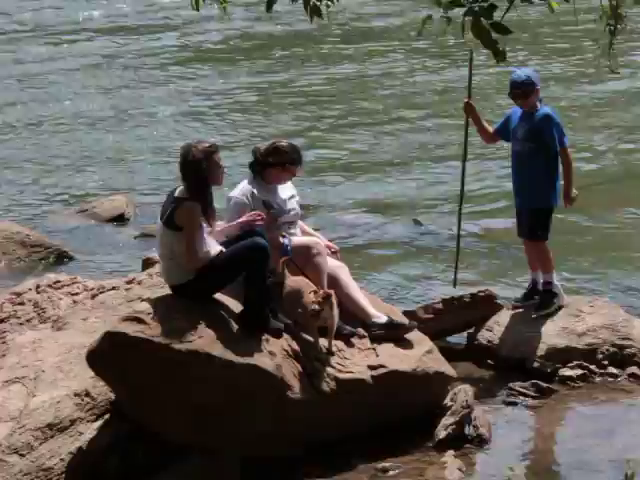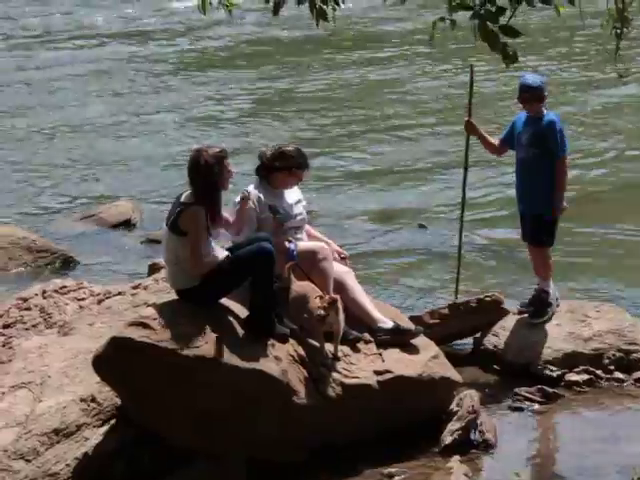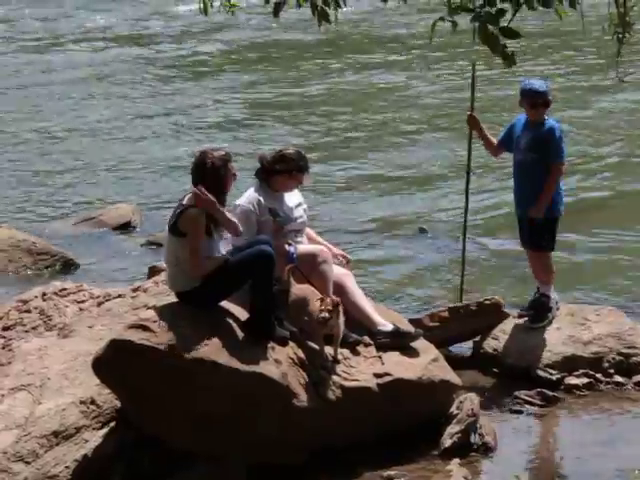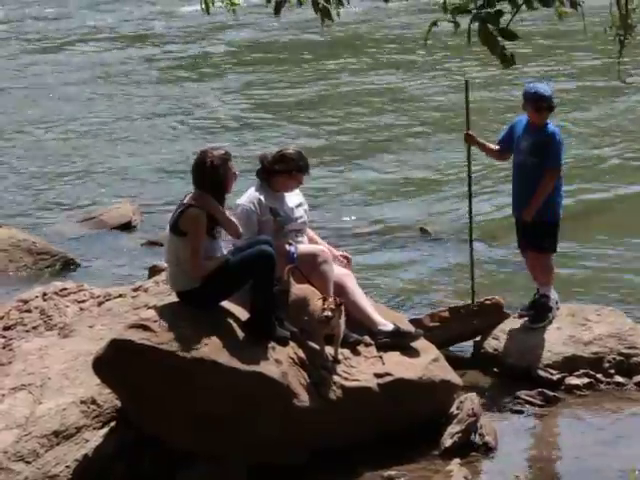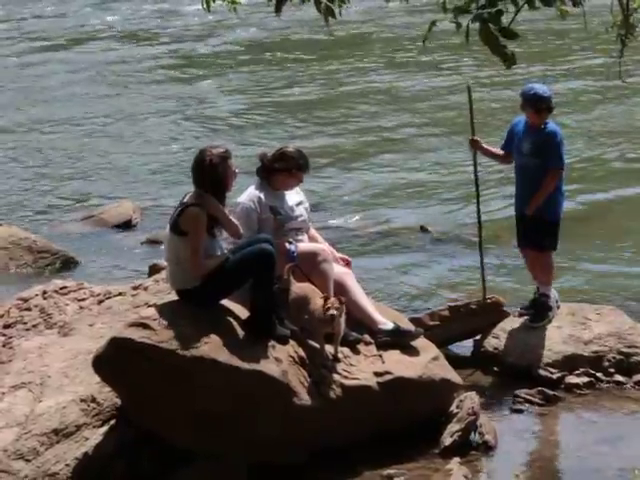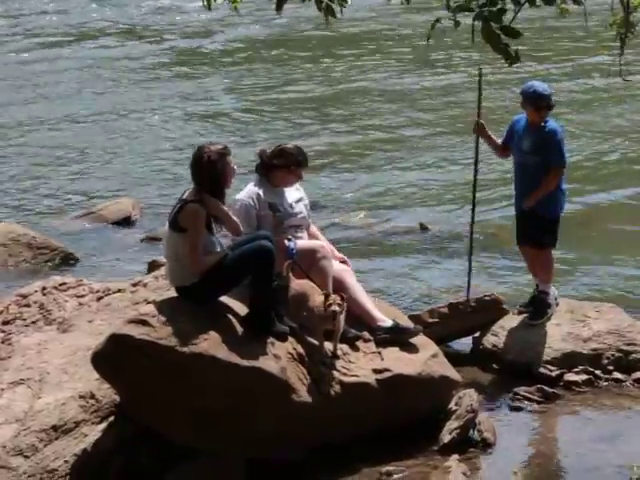
dt=0.2s
person 1, frame 1
left shoulder: (546, 117)
right shoulder: (514, 115)
left elbow: (564, 153)
right elbow: (490, 137)
left wrist: (568, 188)
right wrist: (474, 116)
left hip: (542, 194)
right hip: (522, 192)
left knee: (536, 241)
right knee: (527, 240)
left ankle: (553, 289)
right ankle: (536, 284)
person 1, frame 2
left shoulder: (551, 123)
right shoulder: (519, 121)
left elbow: (562, 163)
right elbow: (498, 149)
left wrist: (559, 199)
right wrist: (477, 133)
left hip: (546, 200)
right hip: (526, 199)
left knee: (540, 248)
right knee: (532, 246)
left ankle: (548, 296)
right ankle: (542, 290)
person 1, frame 3
left shoulder: (551, 130)
right shoulder: (518, 123)
left elbow: (557, 170)
right elbow: (496, 150)
left wrist: (542, 204)
right wrist: (479, 128)
left hip: (545, 205)
right hip: (524, 203)
left knee: (540, 253)
right knee: (531, 251)
left ankle: (548, 300)
right ankle: (542, 293)
person 1, frame 4
left shoulder: (551, 135)
right shoulder: (518, 125)
left elbow: (552, 175)
right elbow: (502, 153)
left wrist: (533, 207)
right wrist: (478, 143)
left hip: (545, 207)
right hip: (521, 204)
left knee: (541, 254)
right knee: (527, 252)
left ankle: (549, 301)
right ankle: (542, 294)
person 1, frame 5
left shoulder: (552, 134)
right shoulder: (517, 126)
left elbow: (555, 174)
right elbow: (507, 158)
left wrist: (534, 204)
right wrist: (483, 149)
left hip: (546, 205)
right hip: (523, 203)
left knee: (541, 253)
right knee: (526, 250)
left ankle: (548, 299)
right ankle: (541, 293)
person 1, frame 6
left shoulder: (552, 132)
right shoulder: (517, 124)
left elbow: (558, 171)
right elbow: (503, 152)
left wrist: (534, 198)
right wrist: (485, 135)
left hip: (546, 203)
right hip: (524, 201)
left knee: (541, 250)
right knee: (526, 247)
left ankle: (547, 297)
right ankle: (541, 290)
person 2, frame 1
left shoulder: (286, 187)
right shoulder: (243, 196)
left wrist: (321, 239)
left hip: (298, 253)
left knee: (338, 269)
right knee: (314, 247)
left ankle: (375, 319)
person 2, frame 2
left shoulder: (292, 192)
right shoulder: (252, 199)
left wrist: (329, 243)
left hip: (303, 258)
left knee: (344, 273)
right knee: (320, 251)
left ankle: (381, 324)
person 2, frame 3
left shoulder: (293, 195)
right shoulder: (250, 203)
left wrist: (331, 247)
left hip: (303, 261)
left knee: (344, 276)
right knee: (320, 254)
left ankle: (380, 327)
person 2, frame 4
left shoulder: (294, 195)
right shoulder: (250, 203)
left wrist: (332, 251)
left hip: (306, 262)
left knee: (345, 276)
right knee: (320, 254)
left ankle: (382, 327)
person 2, frame 5
left shoulder: (295, 193)
right shoulder: (251, 201)
left elbow: (307, 229)
left wrist: (333, 252)
left hip: (305, 260)
left knee: (344, 275)
right knee: (320, 253)
left ankle: (381, 326)
person 2, frame 6
left shoulder: (295, 190)
right shoulder: (249, 198)
left elbow: (308, 227)
left wrist: (333, 251)
right wrist: (276, 243)
left hip: (304, 257)
left knee: (344, 272)
right knee: (319, 250)
left ankle: (381, 323)
person 3, frame 1
left shoulder: (184, 193)
right shoulder: (190, 207)
left elbow: (208, 234)
right elbow: (192, 260)
left wrist: (241, 223)
right wrist: (219, 252)
left hip: (189, 275)
right hip: (188, 283)
left knee: (255, 235)
right knee: (257, 249)
left ankle: (263, 307)
right ankle: (254, 317)
person 3, frame 2
left shoulder: (194, 198)
right shoulder: (194, 211)
left elbow: (232, 227)
right elbow: (196, 266)
left wrist: (242, 208)
right wrist: (226, 258)
left hip: (197, 278)
right hip: (194, 288)
left knee: (262, 240)
right knee: (263, 253)
left ankle: (270, 313)
right ankle: (260, 322)
person 3, frame 3
left shoulder: (199, 201)
right shoulder: (194, 213)
left elbow: (237, 230)
right elbow: (196, 268)
left wrist: (216, 209)
right wrist: (225, 259)
left hip: (202, 275)
right hip: (193, 290)
left knee: (263, 243)
right knee: (263, 256)
left ankle: (270, 317)
right ankle: (260, 325)
person 3, frame 4
left shoulder: (202, 201)
right shoulder: (195, 213)
left elbow: (237, 232)
right elbow: (197, 268)
left wrist: (217, 210)
right wrist: (225, 259)
left hip: (202, 277)
right hip: (195, 290)
left knee: (264, 243)
right knee: (264, 256)
left ankle: (270, 316)
right ankle: (260, 325)
person 3, frame 5
left shoulder: (202, 200)
right shoulder: (196, 212)
left elbow: (237, 233)
right elbow: (197, 267)
left wrist: (219, 211)
right wrist: (225, 257)
left hip: (202, 276)
right hip: (195, 288)
left knee: (264, 241)
right knee: (264, 255)
left ankle: (270, 315)
right ankle: (261, 324)
person 3, frame 6
left shoulder: (200, 197)
right shoulder: (195, 209)
left elbow: (237, 231)
right elbow: (196, 263)
left wrist: (221, 211)
right wrist: (224, 253)
left hip: (201, 272)
right hip: (193, 285)
left knee: (263, 238)
right knee: (263, 251)
left ankle: (270, 312)
right ankle: (260, 320)
